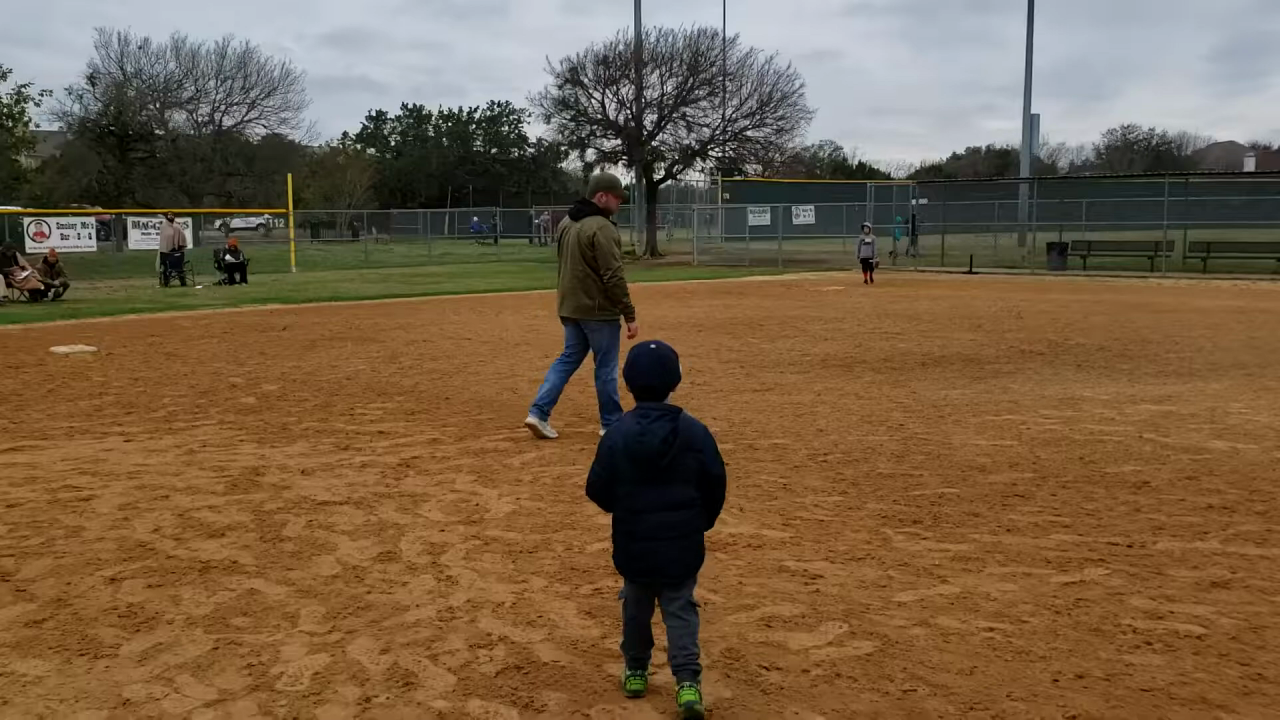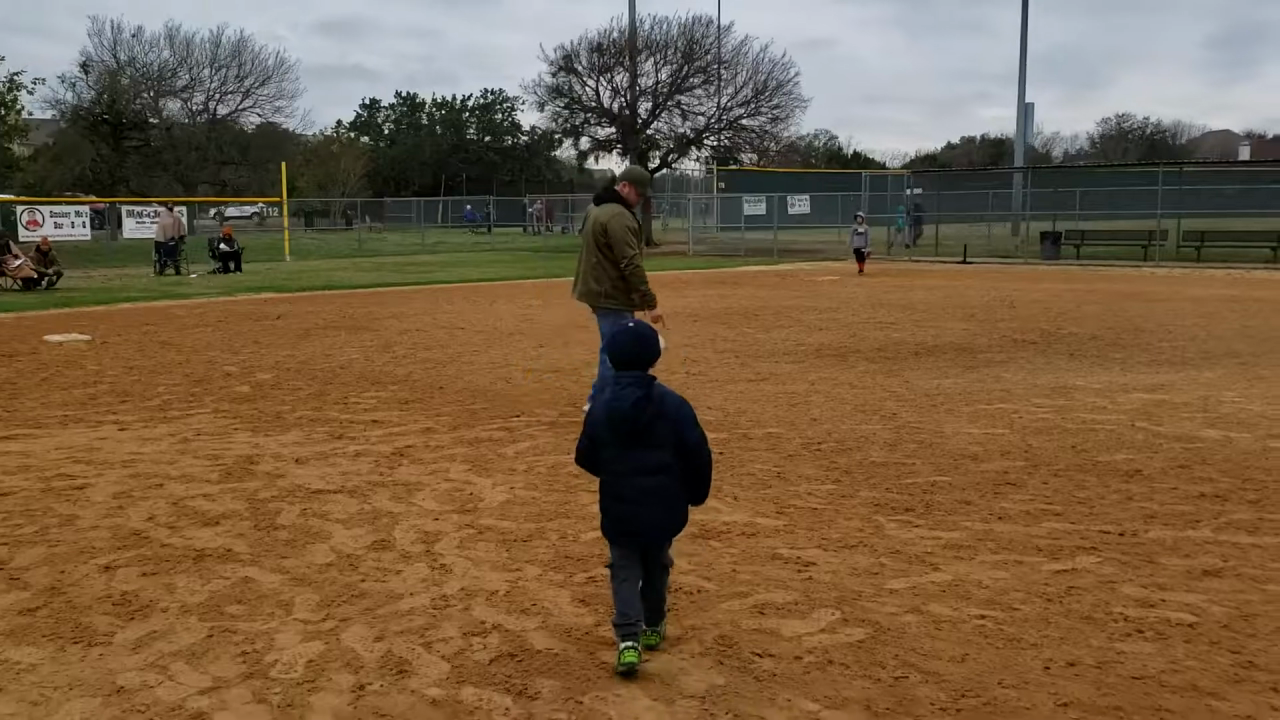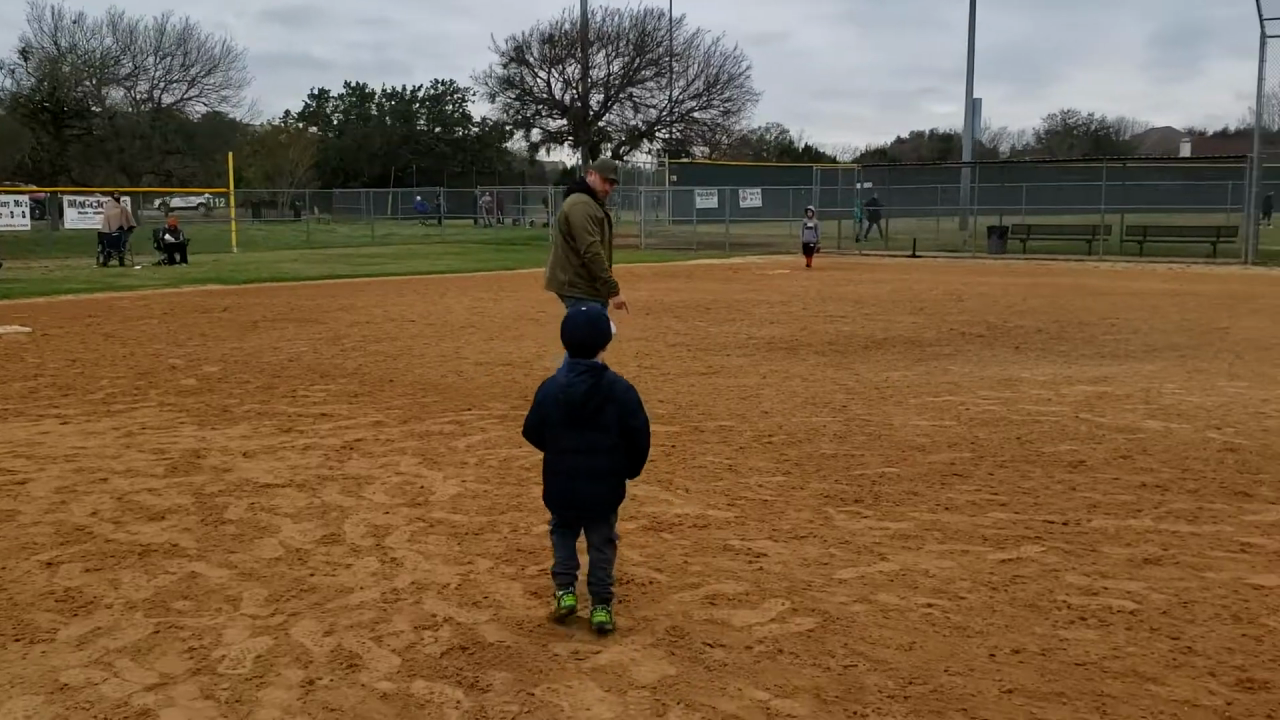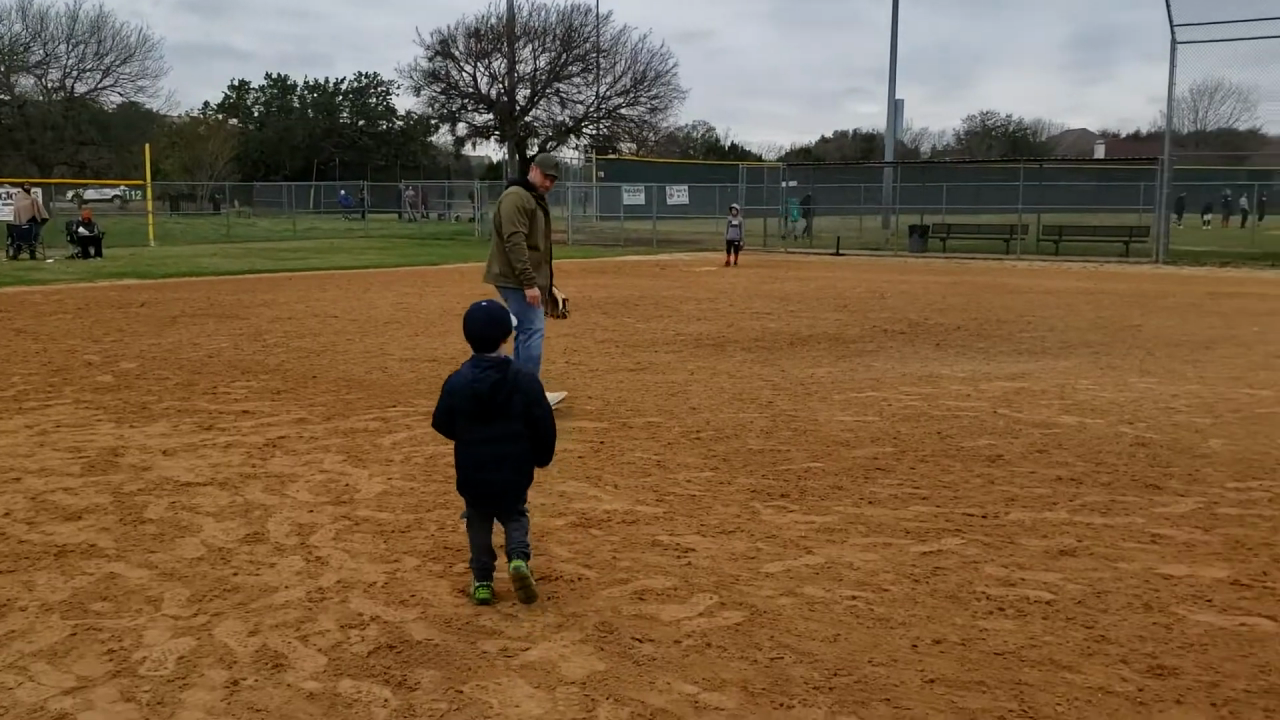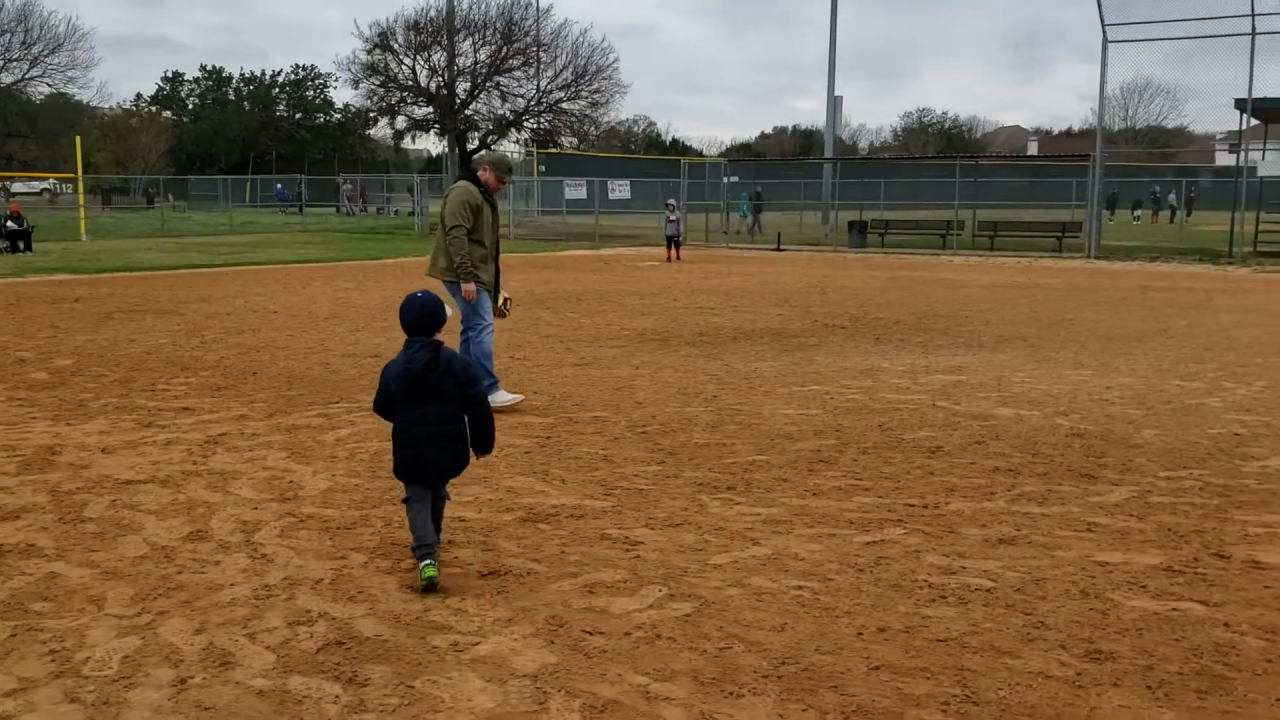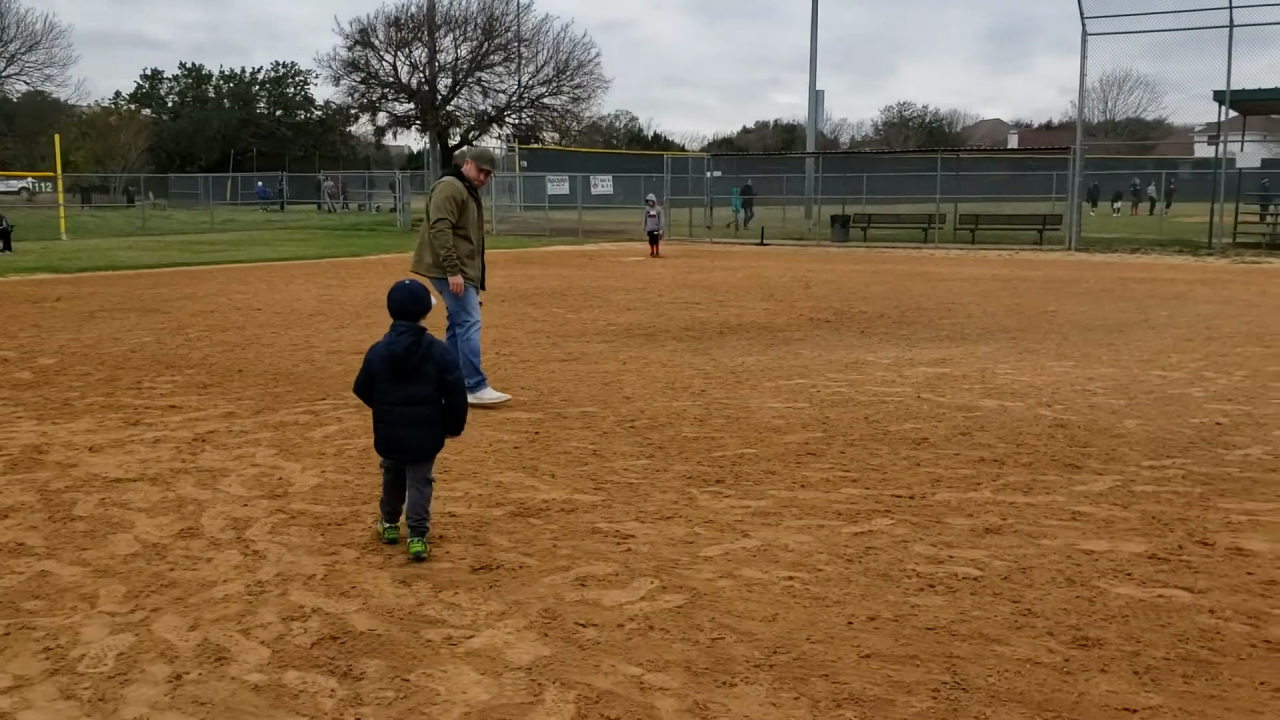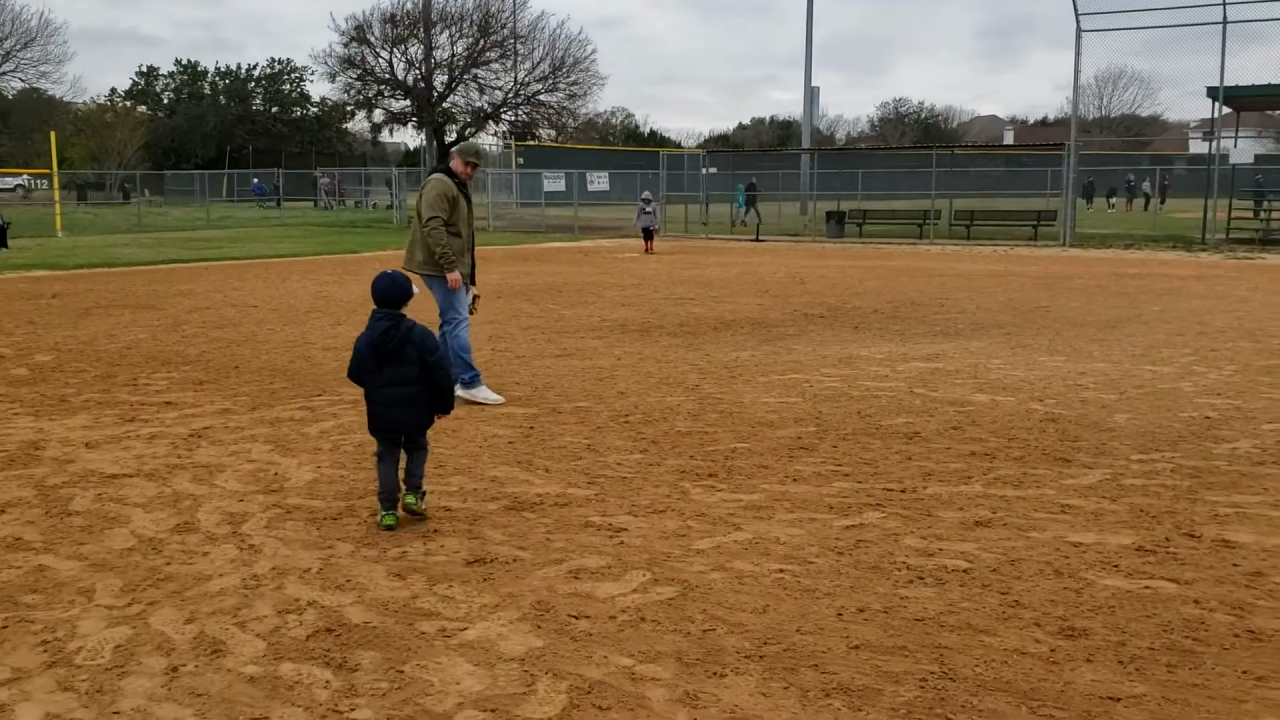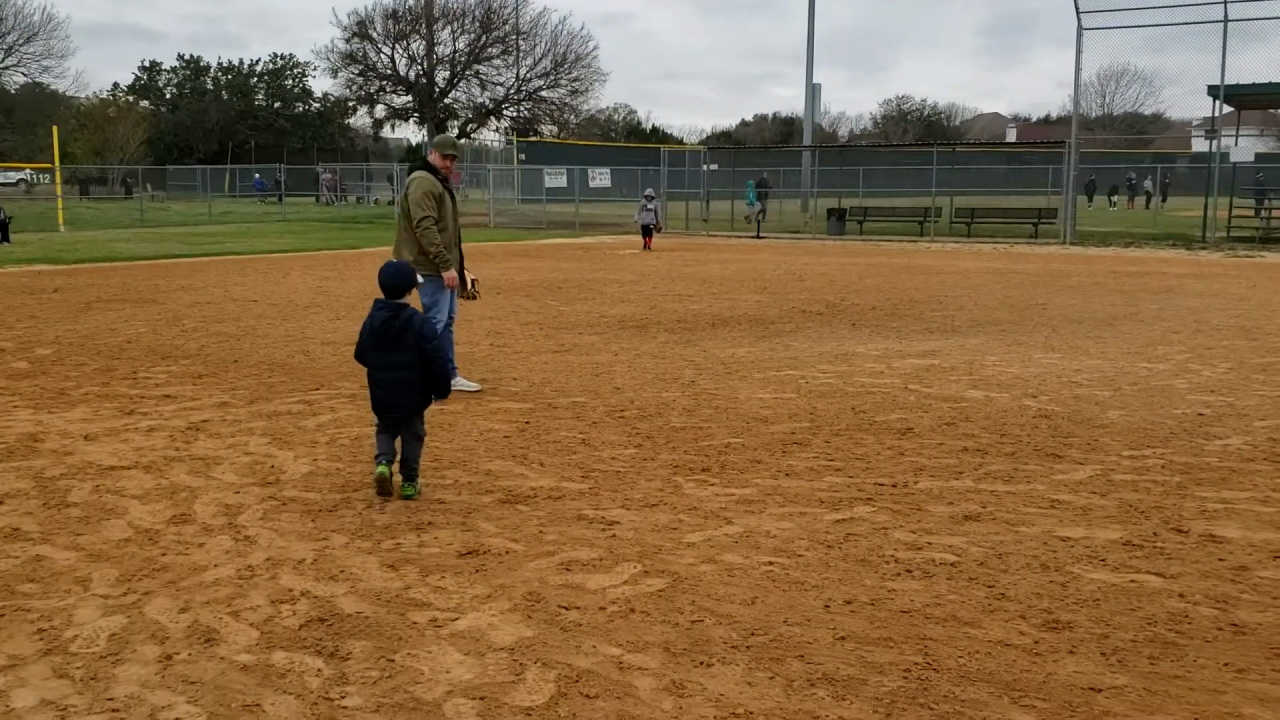
dt=0.3s
person 1, frame 1
left shoulder: (616, 436)
right shoulder: (695, 433)
left elbow: (598, 490)
right elbow: (715, 485)
right wrist: (701, 520)
left hip: (634, 542)
right hip: (682, 542)
left knee: (636, 605)
right knee: (680, 609)
left ankle: (635, 671)
right ankle: (687, 682)
person 1, frame 2
left shoulder: (601, 407)
right shoulder: (673, 404)
left elbow: (585, 457)
right elbow: (697, 456)
right wrist: (696, 494)
left hip: (619, 508)
right hip: (664, 507)
left knee: (625, 570)
right knee: (657, 566)
left ankle: (629, 642)
right ankle: (652, 627)
person 1, frame 3
left shoulder: (550, 388)
right shoulder: (620, 389)
left elbow: (533, 433)
right elbow: (638, 436)
right wrist: (631, 469)
left hip: (562, 483)
right hip: (605, 483)
left knee: (564, 532)
right knee: (602, 541)
left ankle: (565, 591)
right ankle: (601, 607)
person 1, frame 4
left shoulder: (457, 381)
right shoulder: (524, 379)
left elbow: (442, 424)
right elbow: (543, 425)
right wrist: (541, 457)
left hip: (473, 470)
right hip: (513, 469)
left knee: (479, 521)
right knee: (515, 516)
left ankle: (483, 581)
right ankle: (519, 563)
person 1, frame 5
left shoulder: (394, 368)
right shoulder: (458, 364)
left elbow: (382, 408)
right elbow: (478, 409)
right wrist: (482, 443)
left hip: (410, 452)
right hip: (447, 450)
left knee: (418, 502)
right knee: (436, 496)
left ankle: (427, 559)
right ankle: (430, 549)
person 1, frame 6
left shoulder: (378, 351)
right shoulder: (438, 351)
left elbow: (362, 389)
right elbow: (456, 393)
right wrist: (453, 425)
left hip: (389, 432)
right hip: (425, 432)
left knee: (393, 475)
right knee: (420, 481)
left ankle: (390, 523)
right ankle: (417, 538)
person 1, frame 7
left shoulder: (365, 338)
right shoulder: (420, 335)
left elbow: (355, 375)
right elbow: (440, 374)
right wrist: (443, 405)
left hip: (381, 413)
right hip: (415, 411)
left knee: (387, 457)
right knee: (416, 449)
left ankle: (388, 510)
right ankle: (413, 493)
person 1, frame 8
left shoulder: (371, 322)
right shoulder: (420, 323)
left elbow: (361, 356)
right elbow: (437, 360)
right wrist: (441, 390)
left hip: (382, 393)
right hip: (413, 393)
left knee: (386, 430)
right knee: (412, 433)
left ankle: (383, 465)
right ankle: (409, 481)
person 2, frame 1
left shoulder: (567, 222)
right shoulder: (602, 228)
right elbow: (614, 277)
right wrist: (630, 315)
left hip: (571, 306)
right hip: (598, 309)
left knee: (568, 359)
right knee: (606, 366)
left ankle: (538, 412)
right ankle: (612, 424)
person 2, frame 2
left shoulder: (598, 208)
right shoulder: (618, 216)
right elbow: (631, 265)
right wrist: (650, 304)
left hip: (600, 289)
right hip: (611, 294)
left ankle: (597, 401)
person 2, frame 3
left shoulder: (591, 204)
right shoulder: (581, 205)
right elbow: (592, 251)
left wrist: (607, 289)
right wrist: (613, 290)
left hip: (584, 285)
right hip: (581, 286)
person 2, frame 4
left shoulder: (538, 201)
right shoulder: (515, 197)
right elbow: (515, 243)
left wrist: (546, 282)
right wrist: (530, 283)
left hip: (531, 280)
right hip: (517, 281)
left knee: (529, 332)
right knee: (533, 331)
person 2, frame 5
left shoulder: (485, 197)
right shoulder: (463, 193)
right elbow: (456, 237)
left wrist: (494, 283)
right wrist: (466, 278)
left hip: (479, 275)
right hip: (465, 275)
left knee: (474, 328)
right knee: (481, 326)
right ankle: (489, 391)
person 2, frame 6
left shoulder: (470, 193)
right shoulder: (449, 187)
right elbow: (440, 230)
left wrist: (477, 281)
right wrist: (453, 270)
left hip: (464, 272)
right hip: (451, 272)
left knee: (459, 325)
right knee: (469, 323)
right ankle: (476, 387)
person 2, frame 7
left shoulder: (459, 189)
right shoulder: (439, 184)
right elbow: (433, 228)
left wrist: (468, 277)
right wrist: (449, 267)
left hip: (454, 268)
right hip: (441, 267)
left knee: (452, 322)
right knee: (458, 321)
left ankle: (449, 380)
right ankle: (471, 383)
person 2, frame 8
left shoulder: (440, 182)
right shoulder: (422, 182)
right elbow: (425, 228)
left wrist: (454, 265)
right wrist: (446, 265)
left hip: (440, 265)
right hip: (428, 265)
left knee: (446, 319)
right knee: (434, 320)
left ankle: (446, 375)
